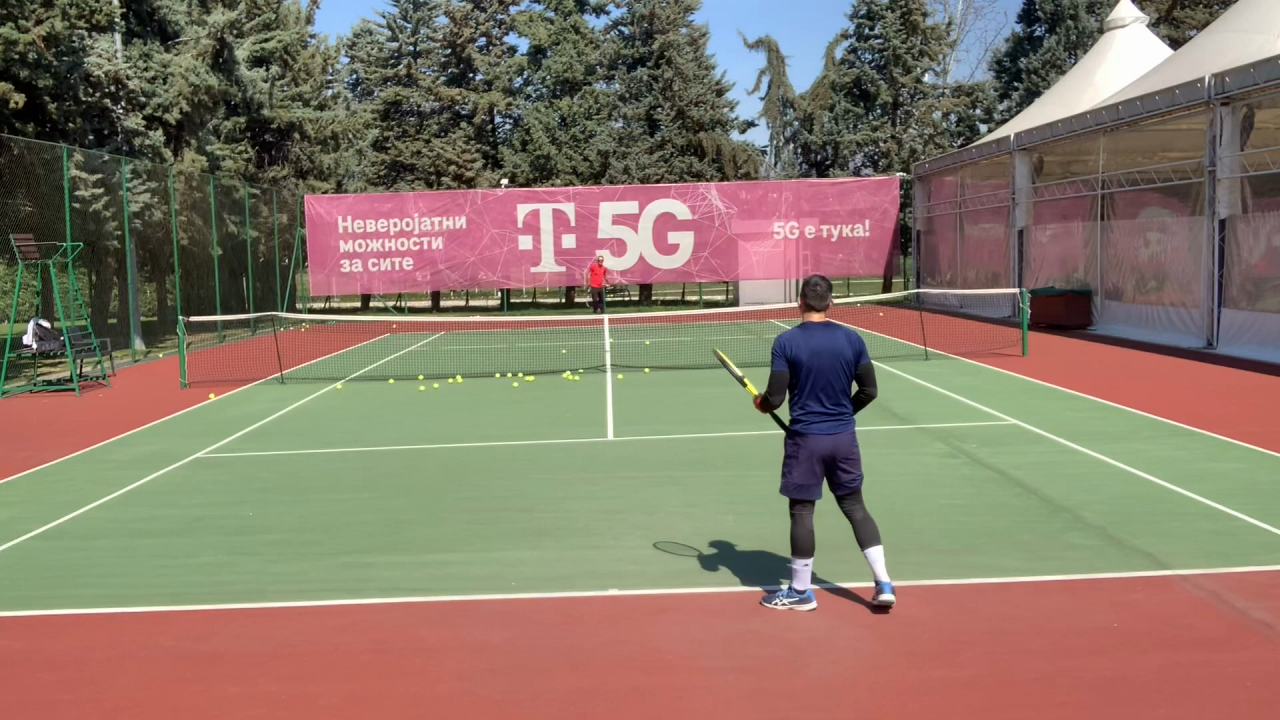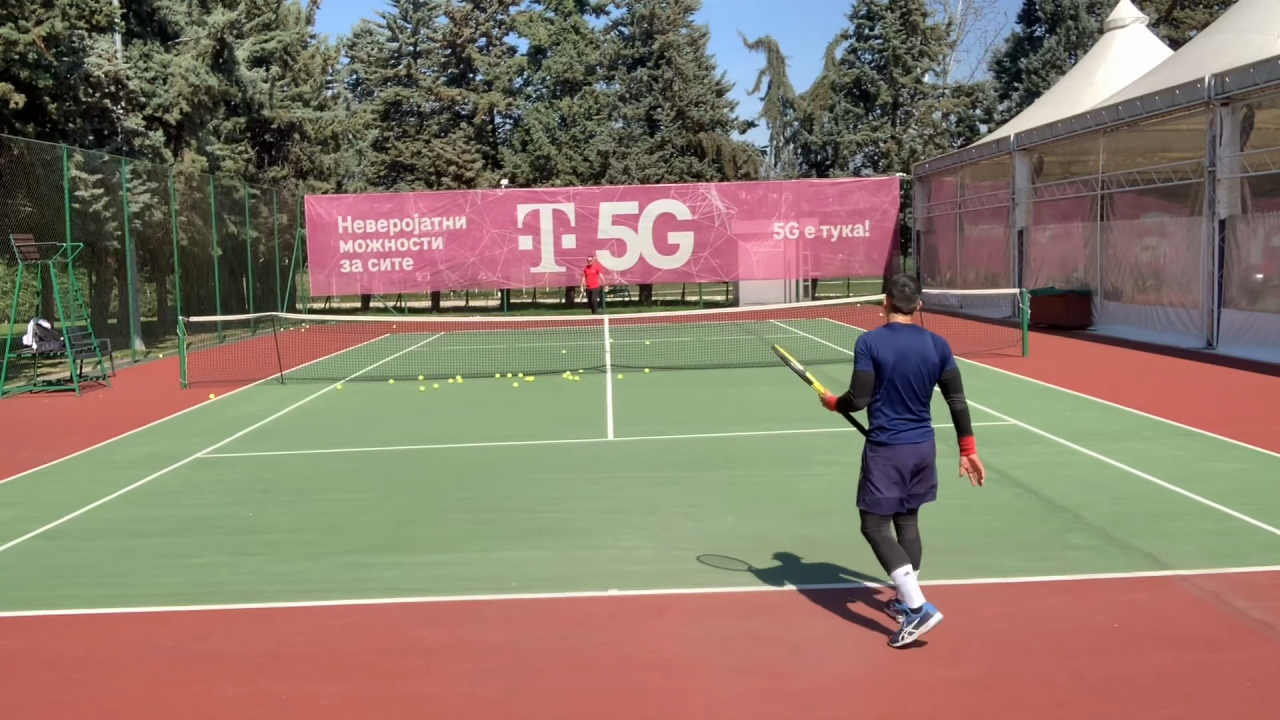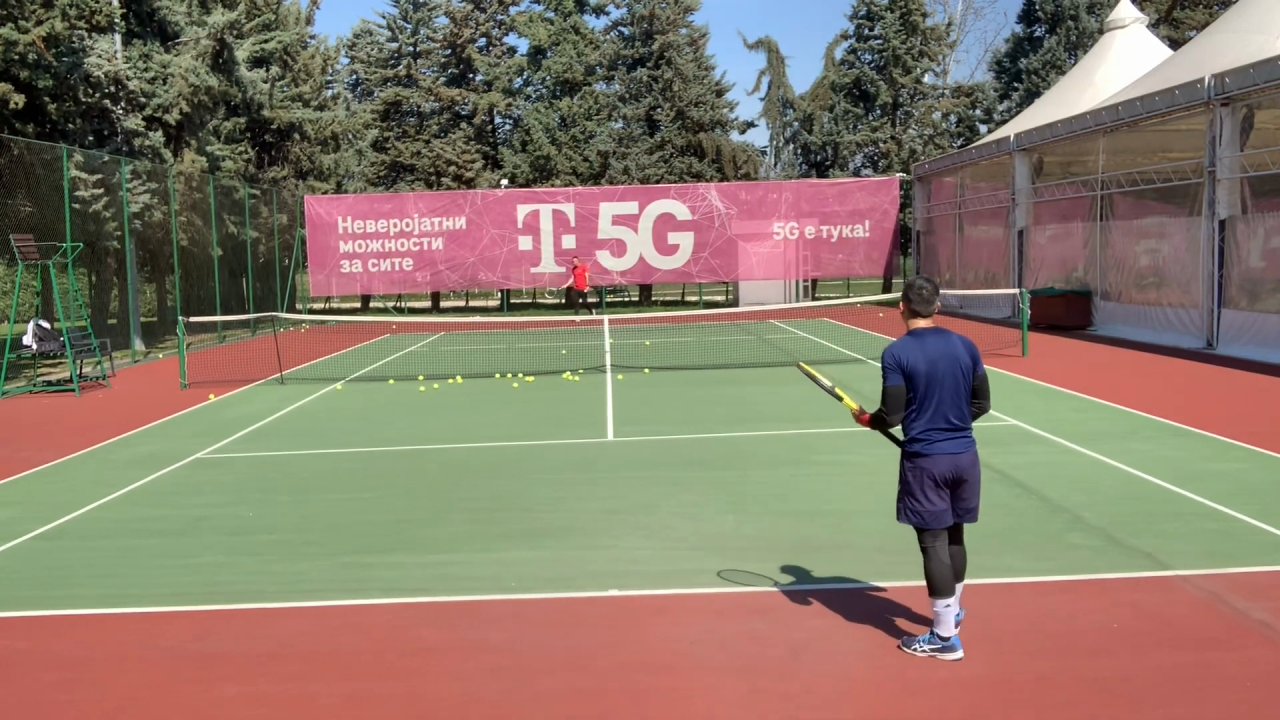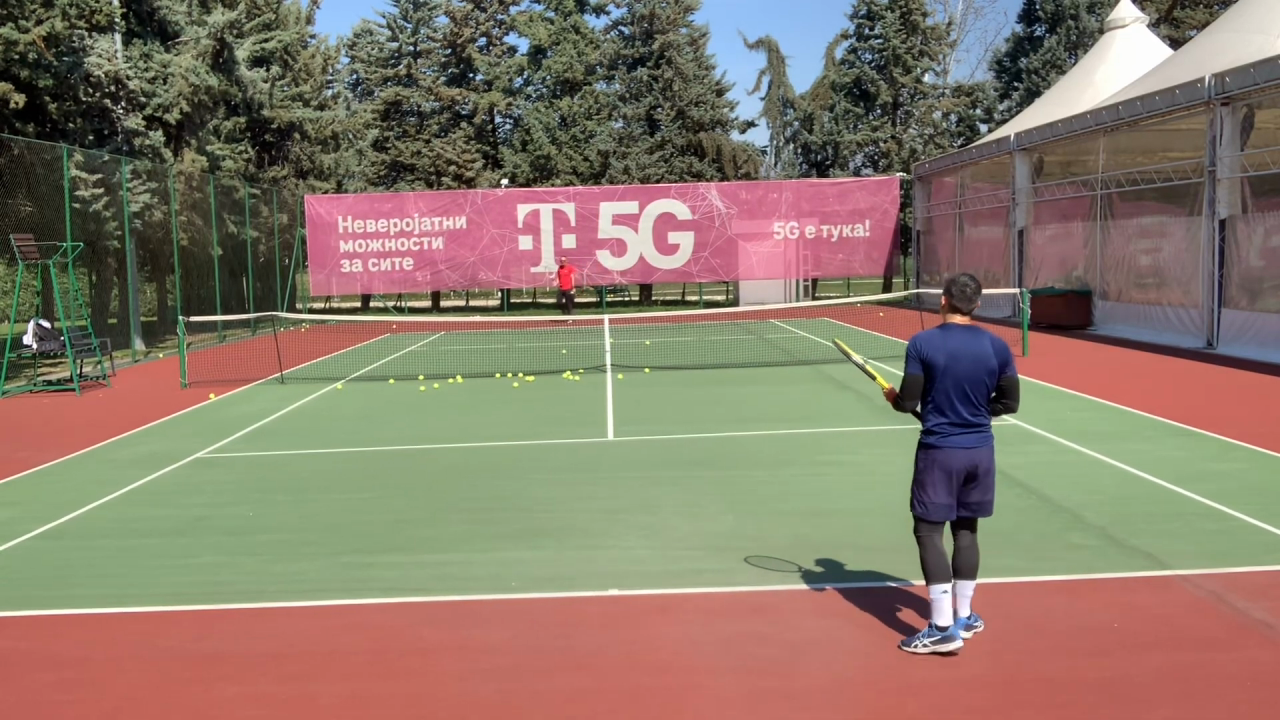
dt=0.7s
person 1, frame 1
left shoulder: (786, 342)
right shoulder: (852, 339)
left elbow: (774, 399)
right elbow: (869, 391)
left wrist: (760, 403)
left hip: (806, 439)
right hip: (844, 436)
left knee: (801, 512)
right knee: (855, 507)
left ankle: (801, 591)
right ankle: (883, 582)
person 1, frame 2
left shoulder: (869, 342)
right shoulder: (938, 345)
left elbow: (858, 399)
right elbow: (957, 401)
left wrist: (832, 402)
right wrist: (969, 450)
left hip: (886, 448)
right hip: (923, 445)
left knee: (875, 526)
right knee: (907, 521)
left ankle: (918, 606)
right ankle: (904, 600)
person 1, frame 3
left shoulder: (897, 353)
right shoulder: (966, 346)
left elbow: (891, 417)
right elbow: (981, 405)
left wrist: (865, 418)
left hip: (925, 460)
right hip: (964, 455)
left knee: (934, 543)
right knee: (954, 538)
left ankle: (945, 637)
right ankle: (951, 616)
person 1, frame 4
left shoulder: (922, 343)
right shoulder: (997, 346)
left elbow: (908, 403)
right elbow: (1010, 403)
left wrist: (892, 396)
left hip: (939, 451)
right hip: (980, 451)
left knee: (929, 532)
right knee: (966, 531)
left ankle: (942, 627)
right ankle: (963, 616)
